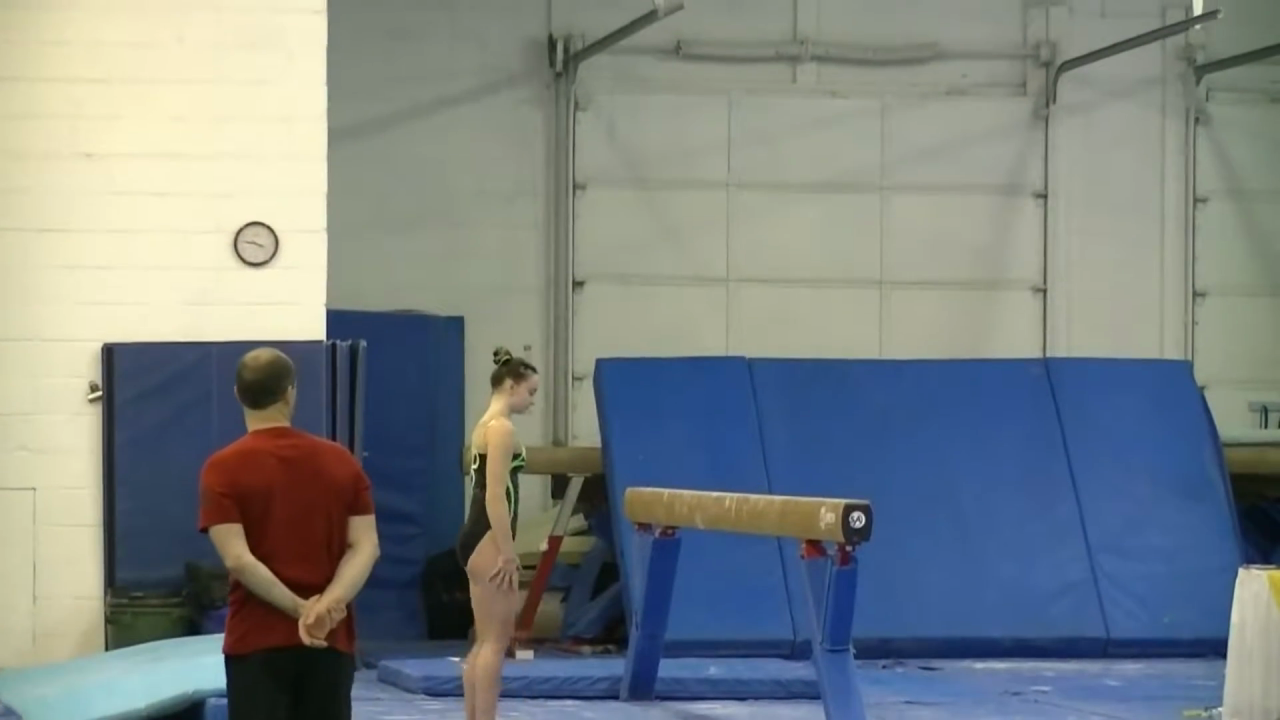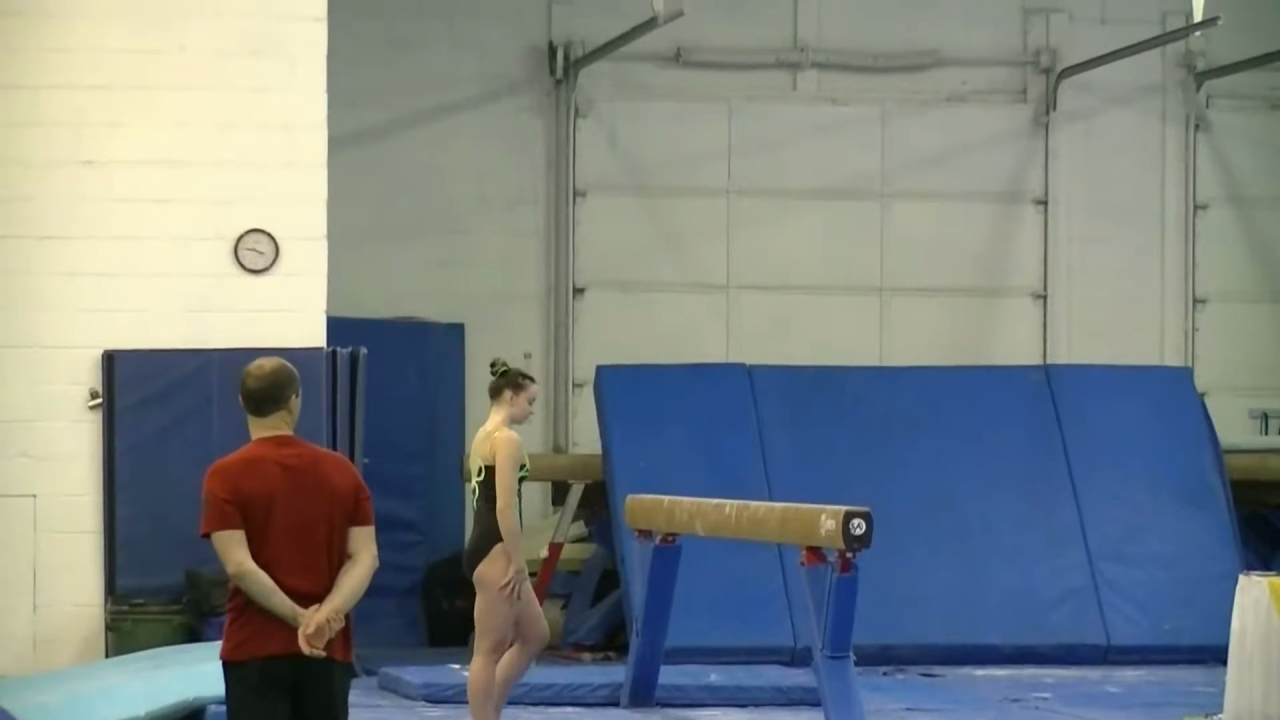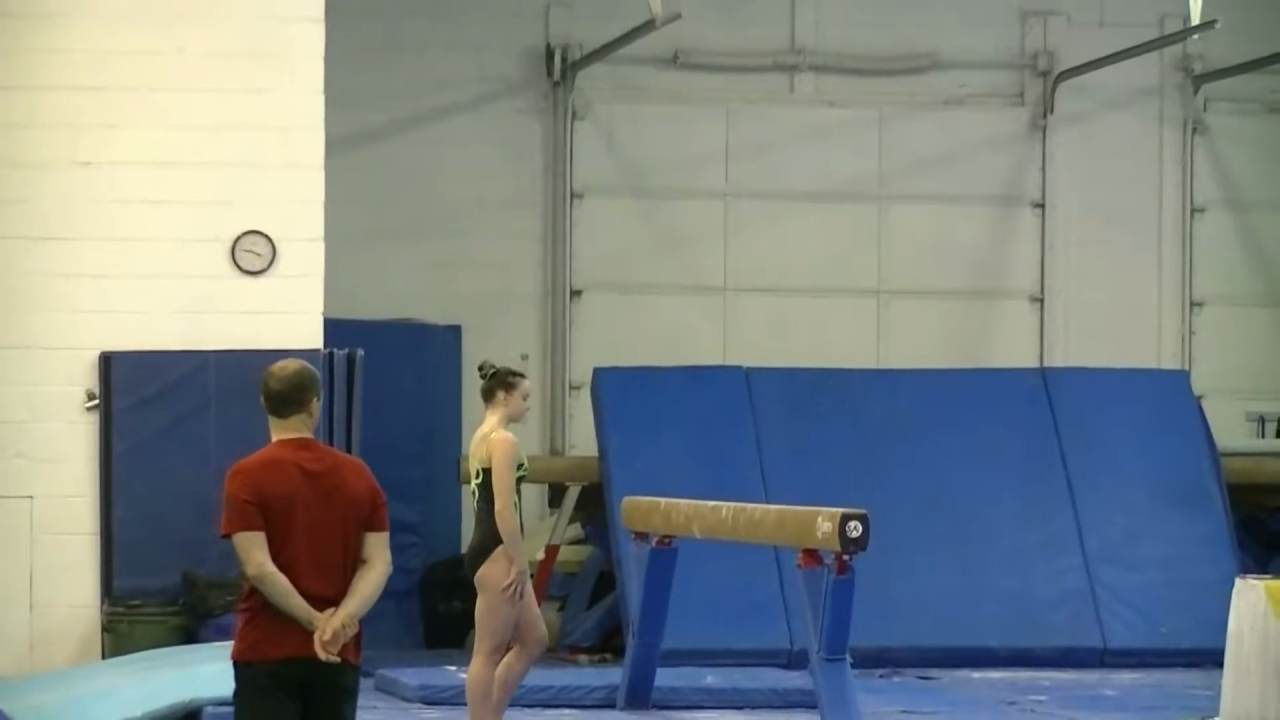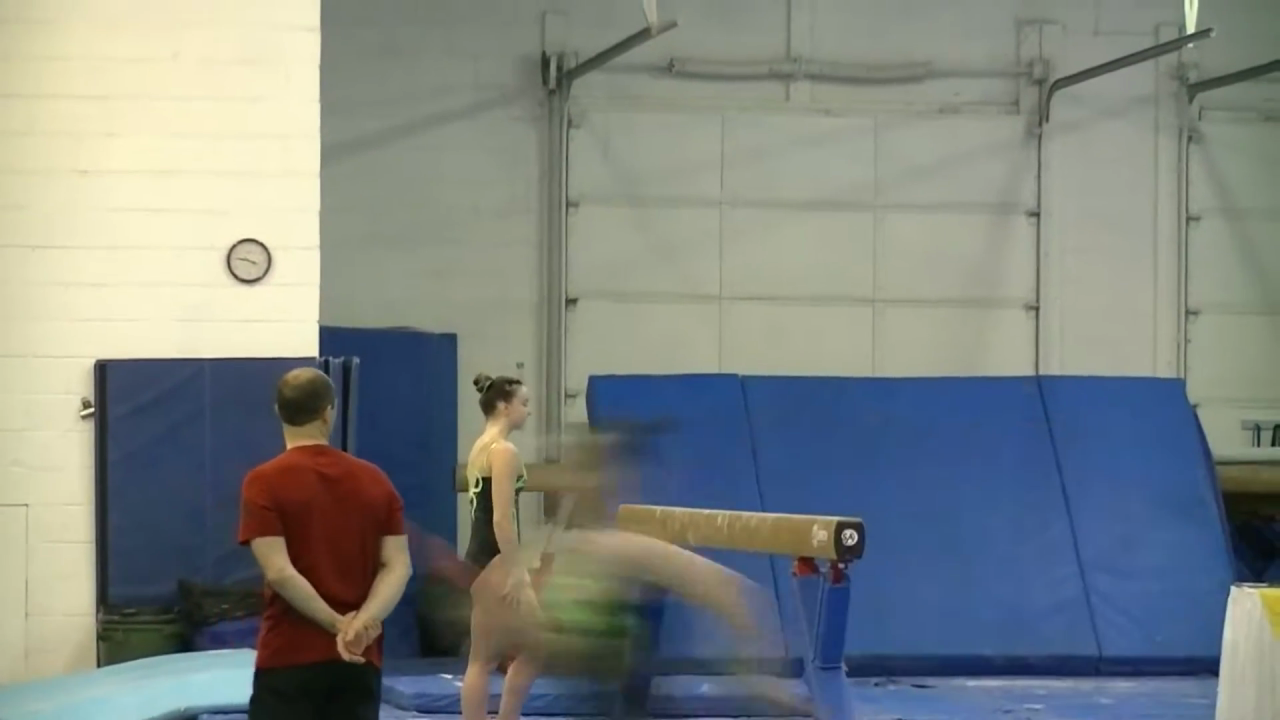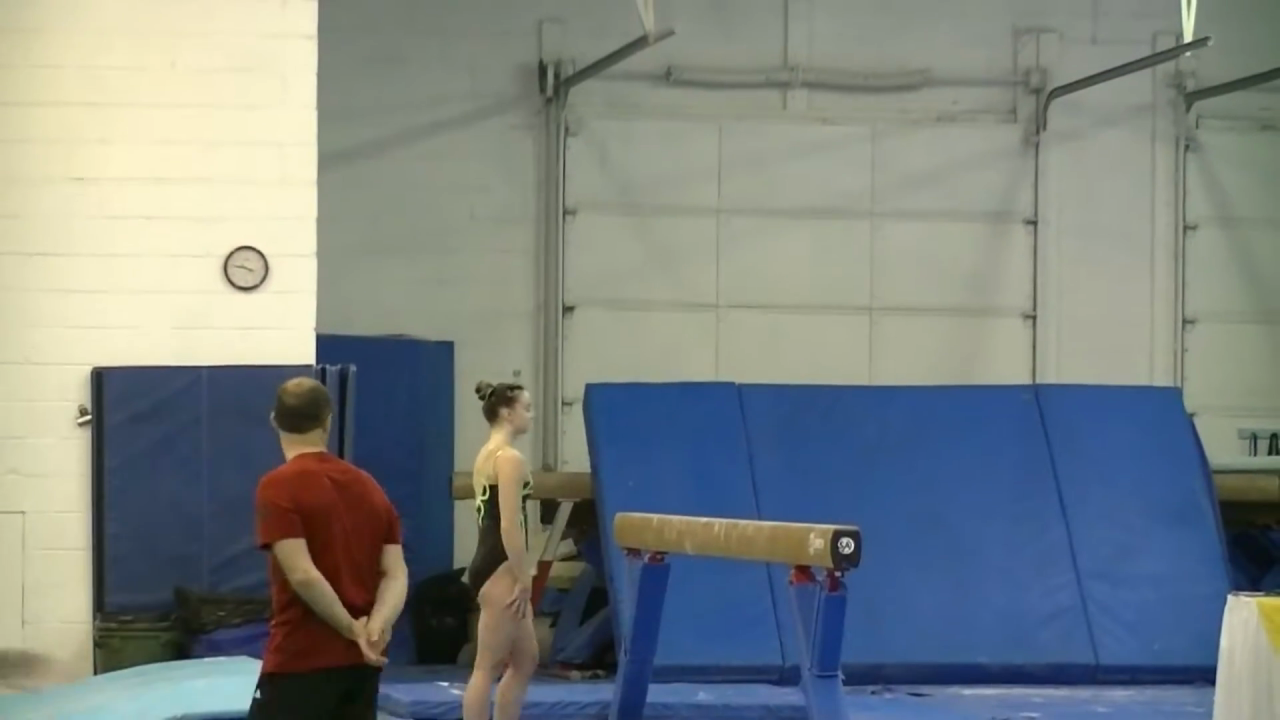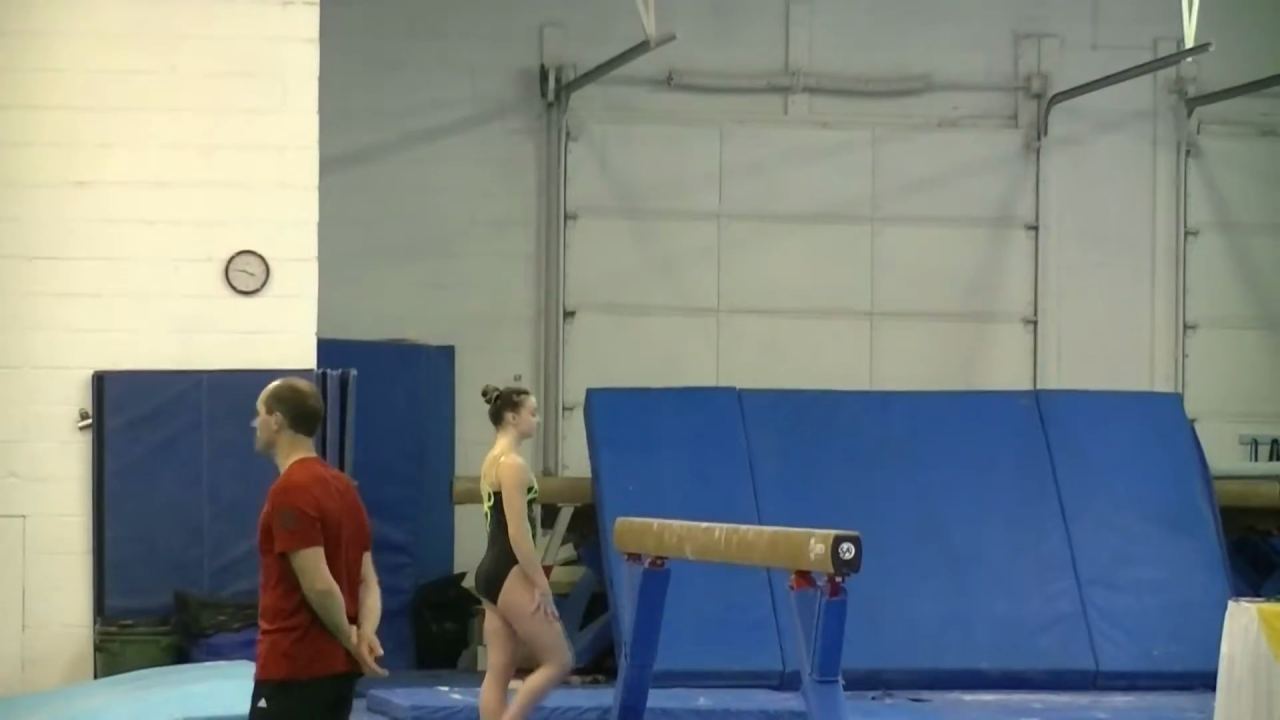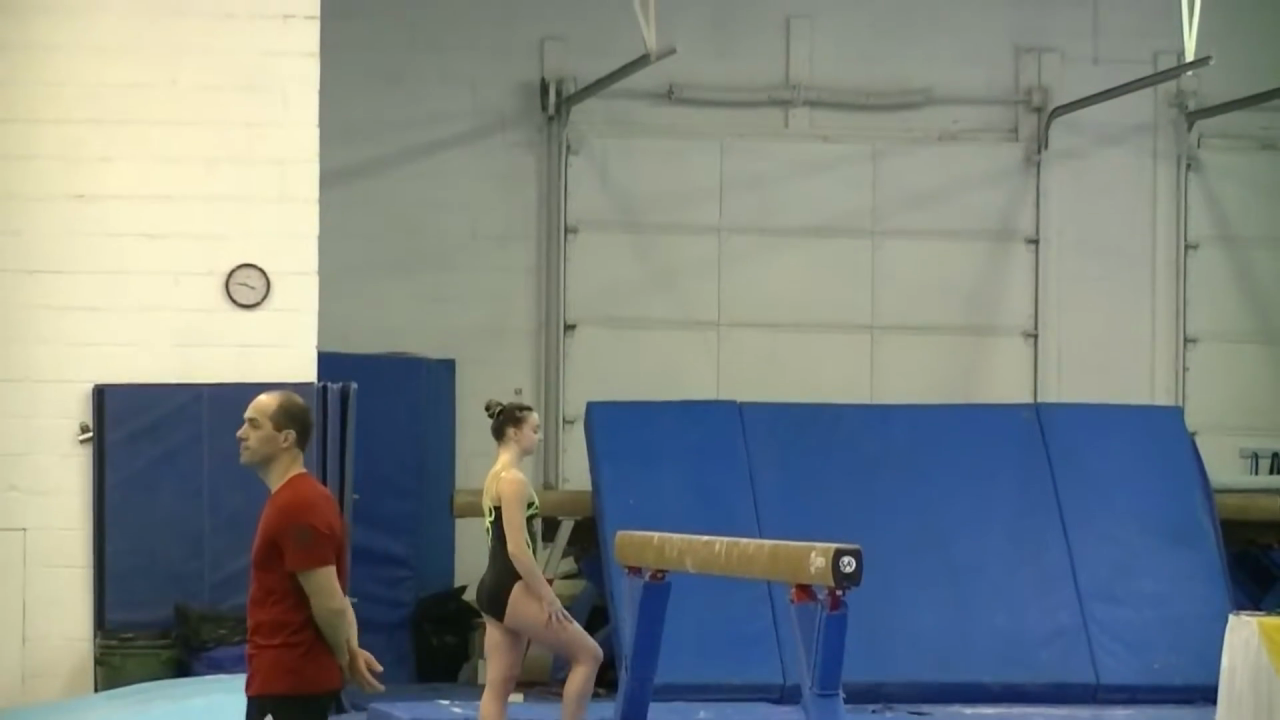
dt=0.3s
person 1, frame 1
left shoulder: (223, 469)
right shoulder: (341, 461)
left elbow: (237, 560)
right elbow: (365, 546)
left wrist: (300, 609)
right wrist: (330, 603)
left hip: (258, 643)
right hip: (332, 641)
person 1, frame 2
left shoulder: (226, 475)
right shoulder: (342, 471)
left elbow: (239, 566)
right elbow: (365, 558)
left wrist: (299, 618)
right wrist: (328, 614)
left hip: (256, 650)
right hip: (329, 649)
person 1, frame 3
left shoulder: (247, 476)
right shoulder: (359, 475)
left elbow: (258, 568)
right elbow: (378, 563)
left wrist: (315, 621)
right wrist: (341, 619)
left hip: (267, 652)
right hip: (339, 654)
person 1, frame 4
left shoulder: (264, 483)
right shoulder: (374, 480)
left elbow: (278, 572)
right elbow: (398, 566)
left wrist: (337, 624)
right wrist: (364, 621)
left hip: (289, 657)
right hip: (359, 659)
person 1, frame 5
left shoulder: (278, 486)
right shoulder: (368, 485)
left elbow: (302, 575)
right elbow: (395, 573)
left wrist: (351, 629)
right wrist: (375, 626)
left hip: (300, 661)
right hip: (358, 662)
person 1, frame 6
left shoulder: (290, 490)
right shoulder: (343, 487)
left elbow: (319, 585)
right elbow: (367, 579)
left wrist: (348, 640)
right wrist: (365, 634)
left hip: (295, 666)
right hip: (338, 664)
person 1, frame 7
left shoulder: (296, 507)
right shoulder: (293, 499)
left elbow: (330, 603)
right elbow: (334, 596)
left wrist: (344, 657)
right wrist: (349, 650)
left hip: (290, 680)
right hip: (282, 676)
person 2, frame 1
left shoulder: (486, 425)
right shoulder: (502, 428)
right elbow: (495, 495)
right wrist: (508, 551)
left hip: (479, 537)
right hip: (487, 540)
left knee: (487, 639)
right knee: (495, 639)
person 2, frame 2
left shoulder: (483, 435)
right shoulder: (507, 439)
right elbow: (505, 507)
right wrist: (517, 562)
left hip: (487, 547)
right hip: (495, 551)
left knee: (535, 635)
right knee: (489, 650)
person 2, frame 3
left shoulder: (481, 437)
right shoulder: (503, 440)
right elbow: (504, 508)
right wrist: (518, 563)
left hip: (489, 550)
right hip: (496, 553)
left knee: (534, 639)
right knee: (489, 650)
person 2, frame 4
left shoulder: (482, 447)
right shoulder: (504, 450)
right elbow: (502, 519)
right wrist: (514, 573)
left hip: (486, 558)
right hip: (493, 562)
right knee: (483, 659)
person 2, frame 5
left shoulder: (487, 455)
right shoulder: (510, 458)
right elbow: (510, 526)
right wrist: (524, 580)
left hip: (488, 564)
right hip: (500, 569)
left knee: (525, 659)
right knee: (487, 667)
person 2, frame 6
left shoulder: (494, 459)
right shoulder: (512, 463)
right elbow: (518, 533)
right wrist: (541, 584)
left hip: (492, 571)
right hip: (510, 574)
left knee: (499, 671)
right knee: (558, 661)
person 2, frame 7
left shoulder: (496, 476)
right shoulder: (513, 479)
right elbow: (517, 548)
right wrist: (548, 596)
left hip: (494, 587)
right hip: (510, 590)
left knee: (500, 683)
right knee: (588, 655)
